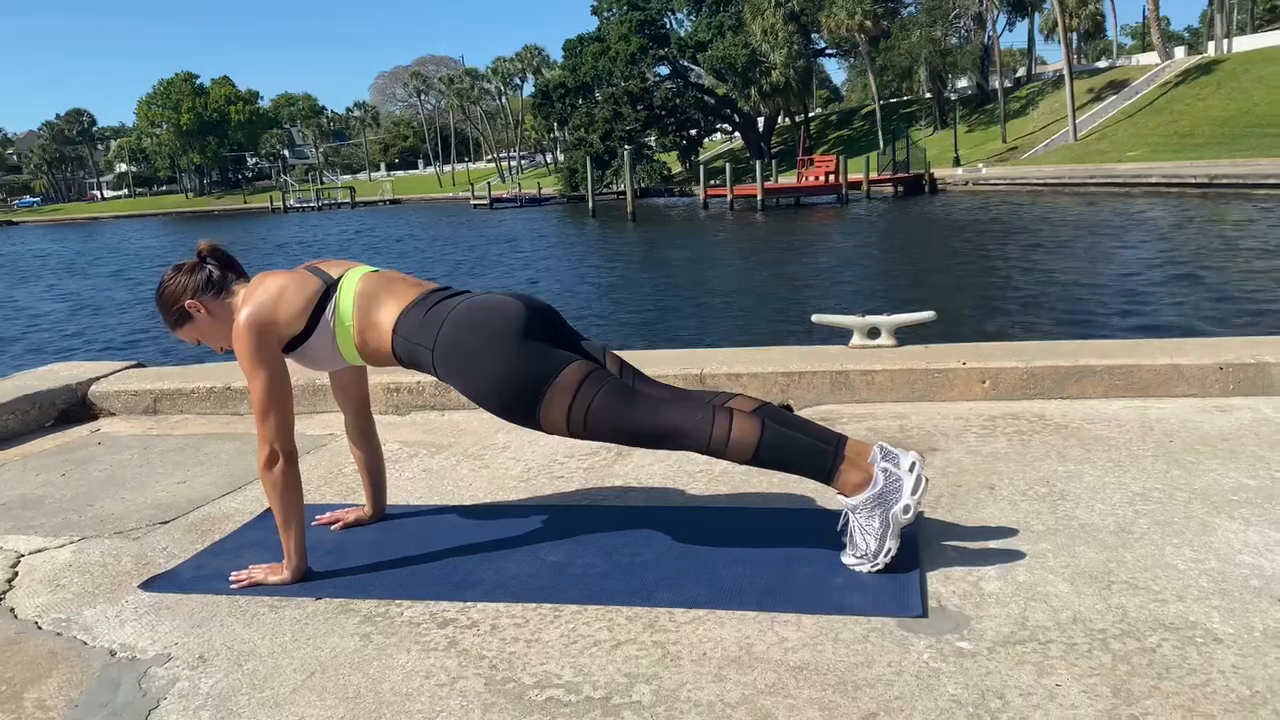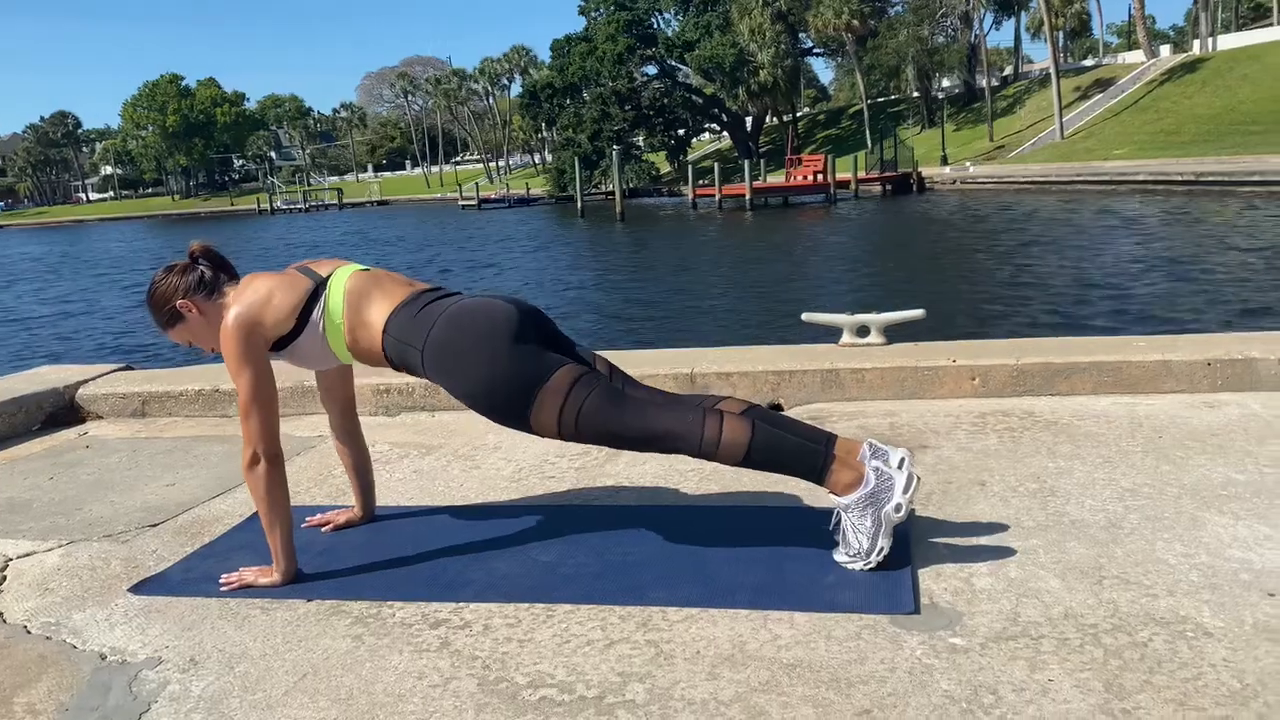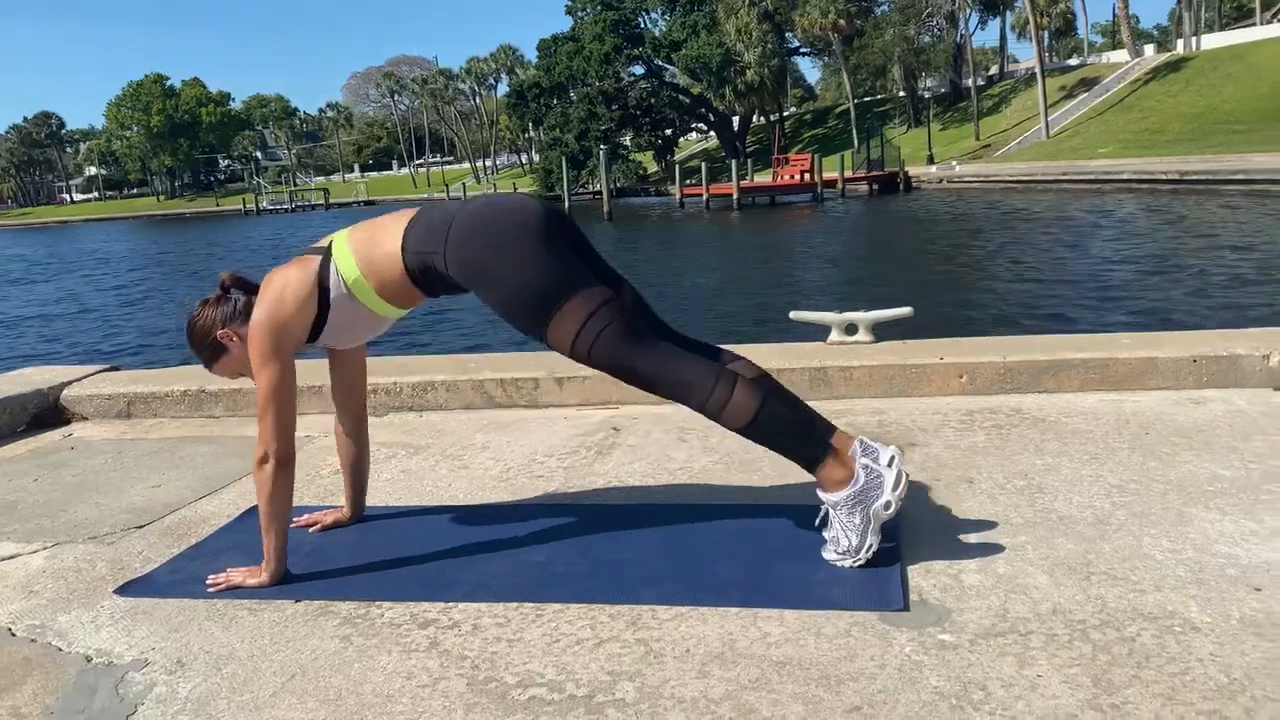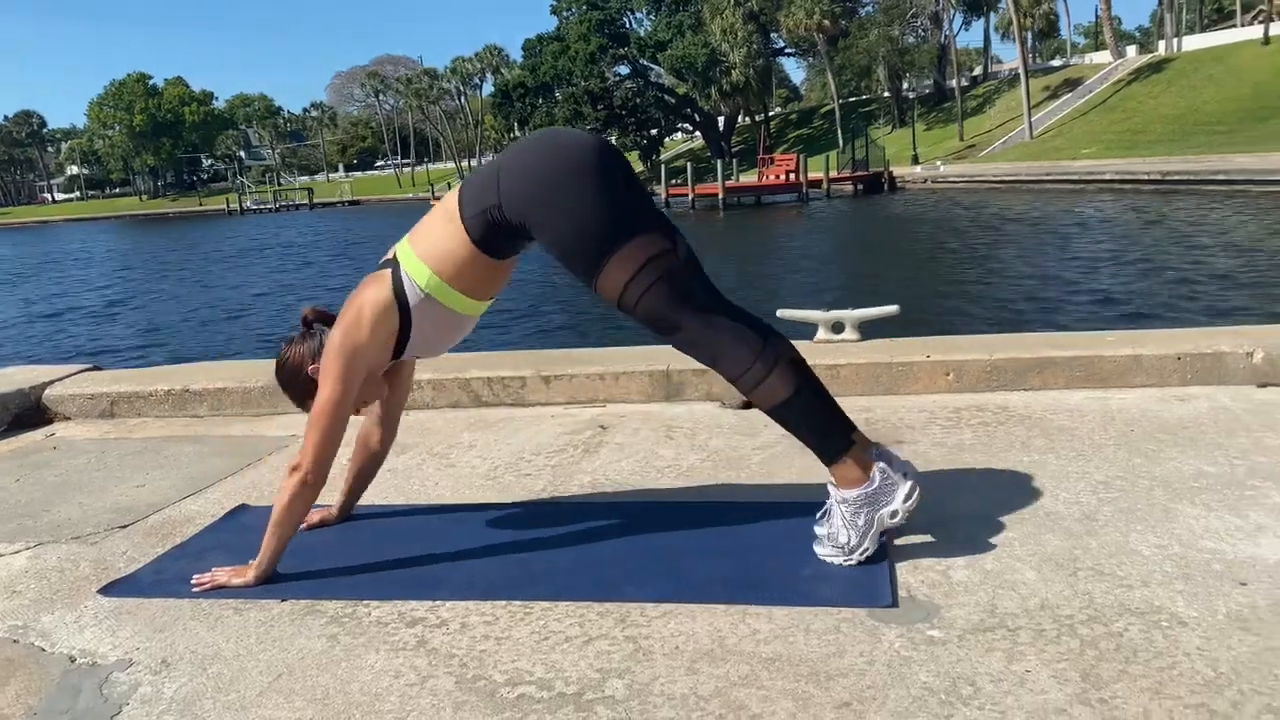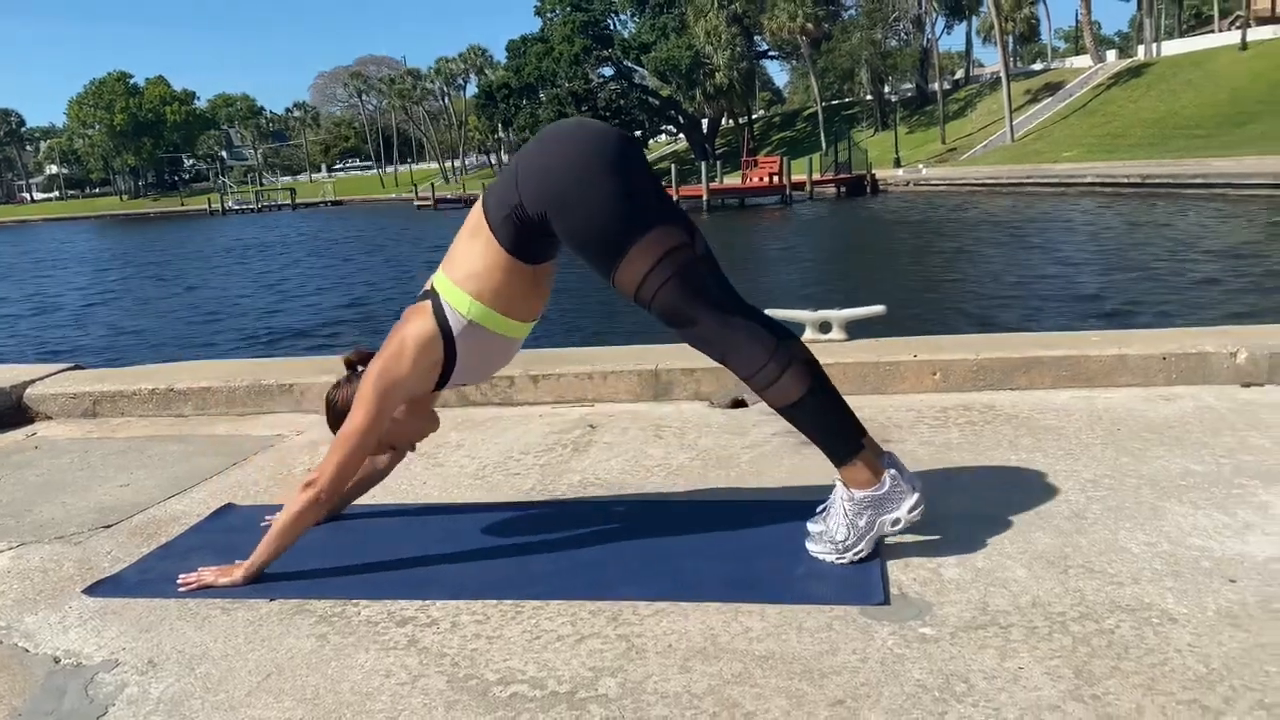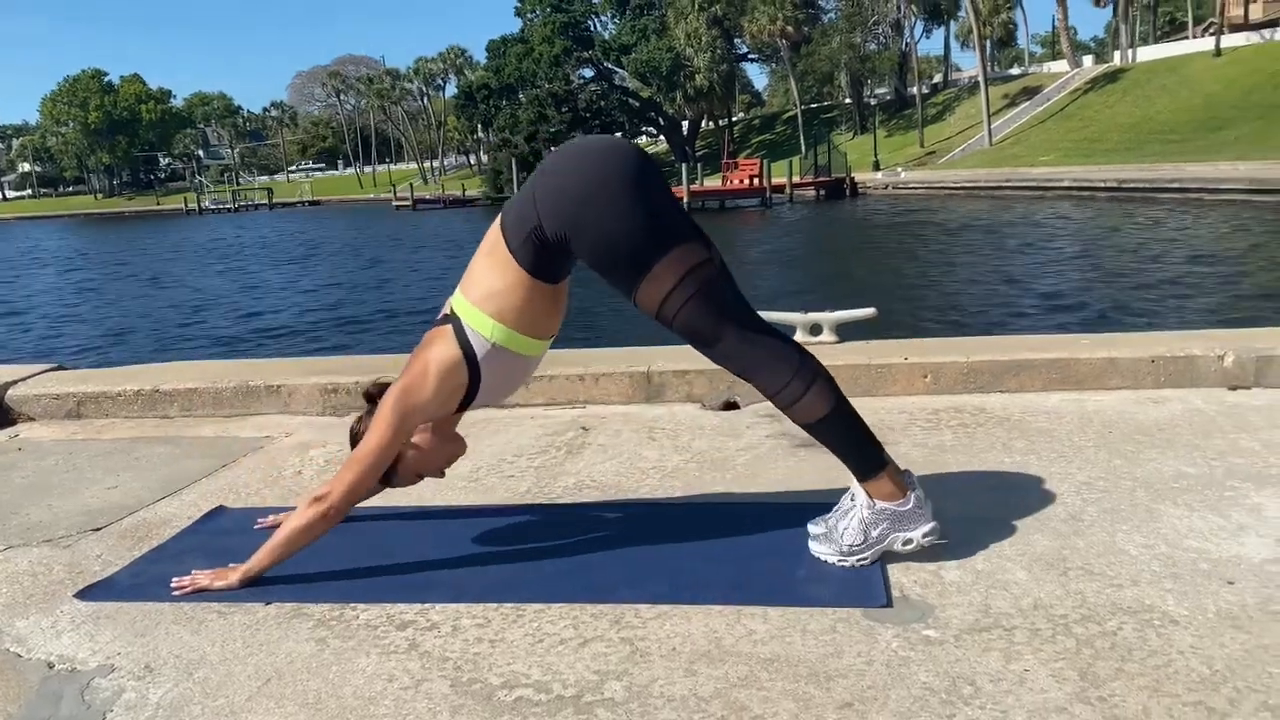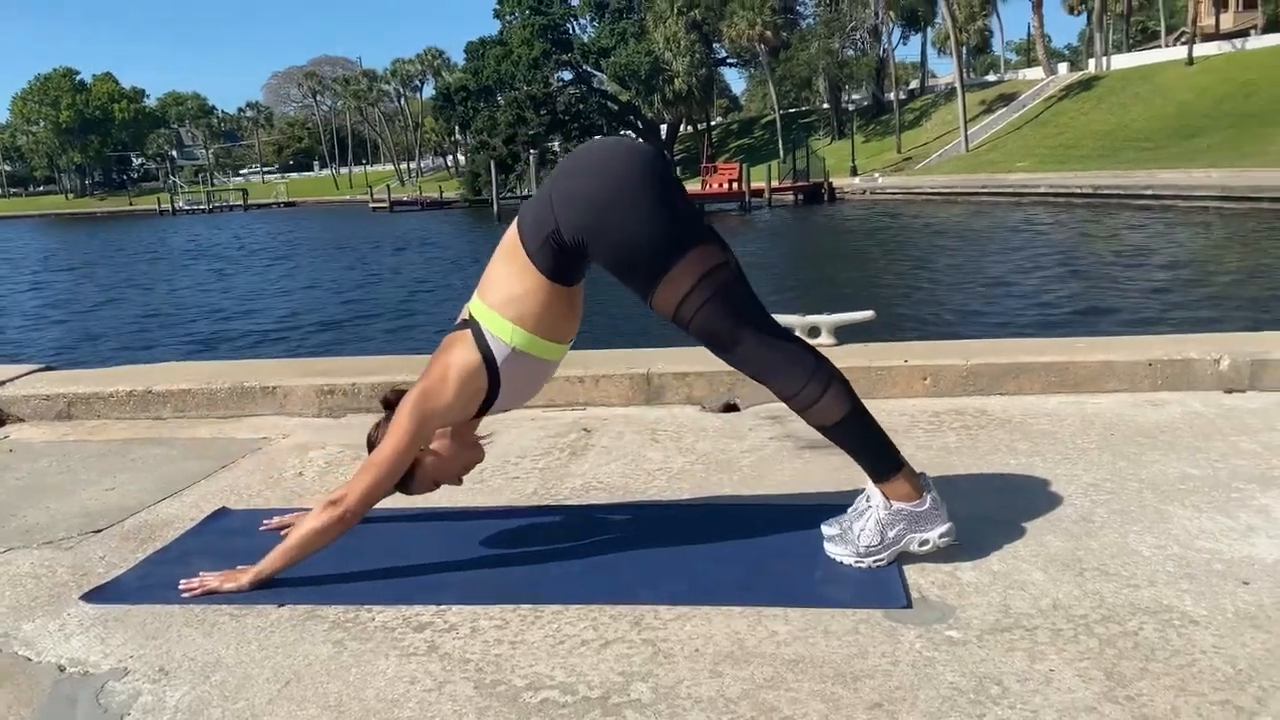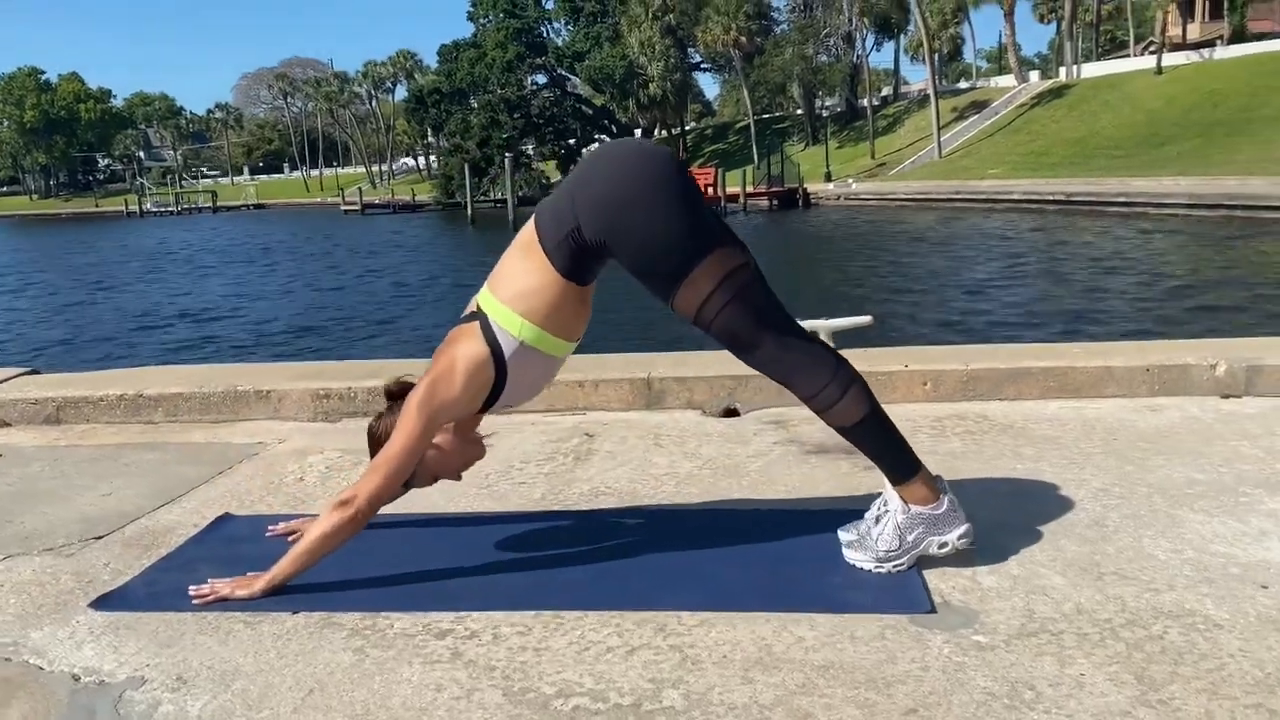
dt=0.3s
person 1, frame 1
left shoulder: (252, 318)
right shoulder: (305, 289)
left elbow: (276, 451)
right elbow: (355, 410)
left wrist: (292, 562)
right wrist: (374, 504)
left hip: (475, 347)
right hip: (498, 314)
left knee: (652, 416)
right knee: (657, 399)
left ankle: (861, 471)
right ankle: (863, 463)
person 1, frame 2
left shoulder: (240, 316)
right shoulder: (292, 295)
left elbow: (261, 454)
right elbow: (342, 412)
left wrist: (280, 564)
right wrist: (363, 506)
left hip: (472, 345)
right hip: (484, 321)
left knee: (644, 422)
right knee: (646, 404)
left ankle: (854, 470)
right ankle: (853, 461)
person 1, frame 3
left shoulder: (267, 318)
right shoulder: (318, 302)
left elbow: (273, 454)
right elbow: (350, 412)
left wrist: (269, 564)
right wrist: (351, 505)
left hip: (488, 244)
right hip: (507, 229)
left knee: (651, 359)
right knee: (666, 346)
left ankle: (843, 468)
right ankle: (846, 456)
person 1, frame 4
left shoulder: (354, 339)
right shoulder: (385, 333)
left elbow: (307, 466)
right elbow: (381, 435)
left wrist: (259, 567)
right wrist: (340, 509)
left hip: (547, 180)
right hip: (560, 171)
left knee: (695, 323)
right knee: (704, 315)
left ankle: (860, 478)
right ankle: (859, 459)
person 1, frame 5
left shoulder: (398, 371)
right shoulder: (413, 362)
left elbow: (322, 480)
right elbow: (379, 458)
left wrist: (248, 568)
right wrist: (328, 509)
left hip: (568, 171)
right hip: (576, 165)
left knee: (712, 321)
right knee: (718, 314)
left ankle: (869, 478)
right ankle: (863, 467)
person 1, frame 6
left shoulder: (421, 393)
right shoulder: (438, 381)
left elbow: (331, 497)
left wrist: (243, 572)
right wrist: (310, 513)
left hip: (585, 192)
right hip: (593, 184)
left knee: (730, 336)
right knee: (732, 332)
left ankle: (892, 498)
right ankle: (877, 485)
person 1, frame 7
left shoulder: (439, 400)
right shoulder: (452, 386)
left elbow: (350, 503)
left wrist: (253, 575)
right wrist: (322, 513)
left hip: (601, 196)
right hip: (606, 185)
left knee: (746, 339)
right knee: (748, 336)
left ankle: (906, 498)
right ankle: (892, 486)
person 1, frame 8
left shoulder: (442, 393)
right shoulder: (450, 379)
left elbow: (359, 499)
right elbow: (376, 490)
left wrist: (265, 581)
right wrist: (328, 521)
left hip: (621, 197)
right hip: (623, 188)
left knee: (766, 339)
right knee: (765, 337)
left ankle: (924, 501)
right ankle: (907, 491)
